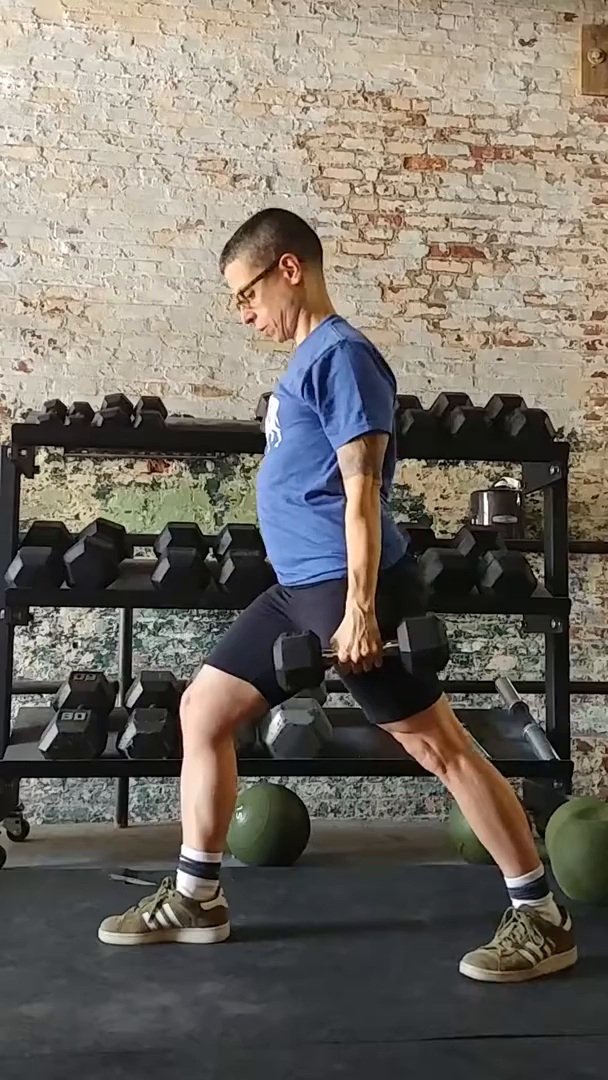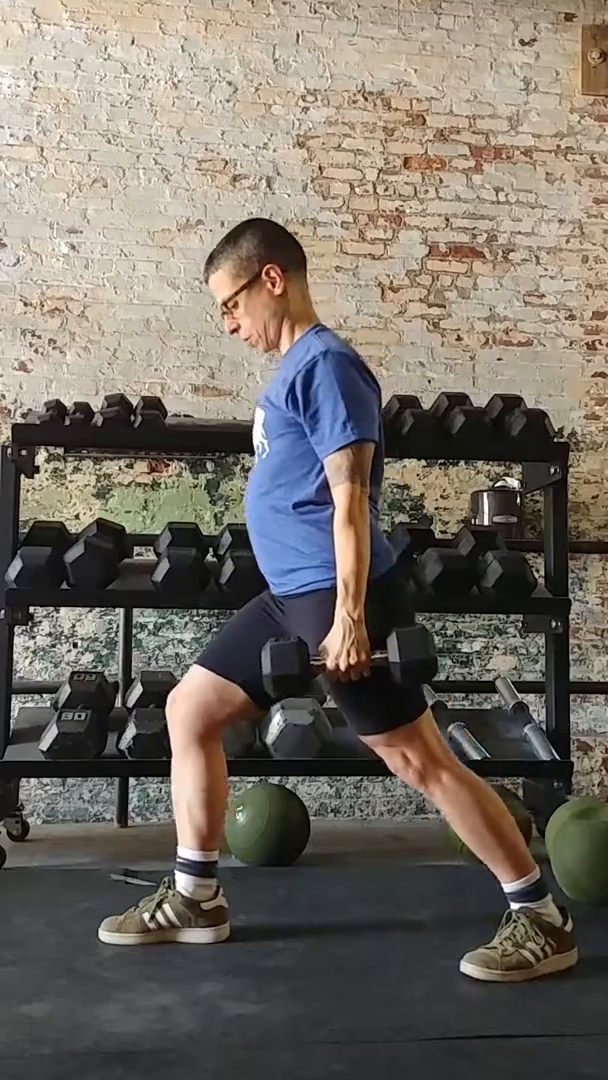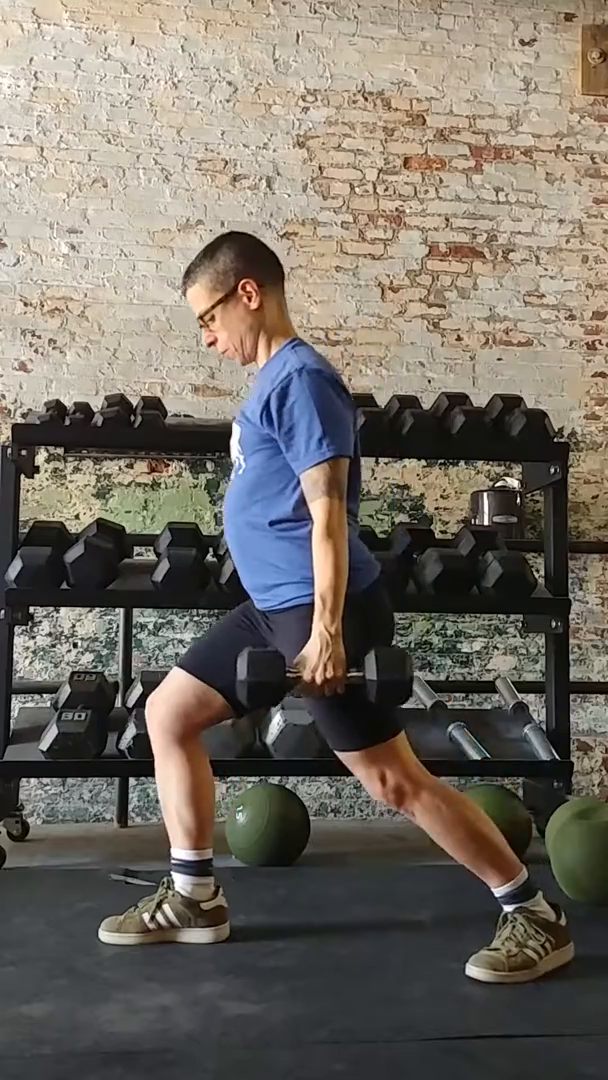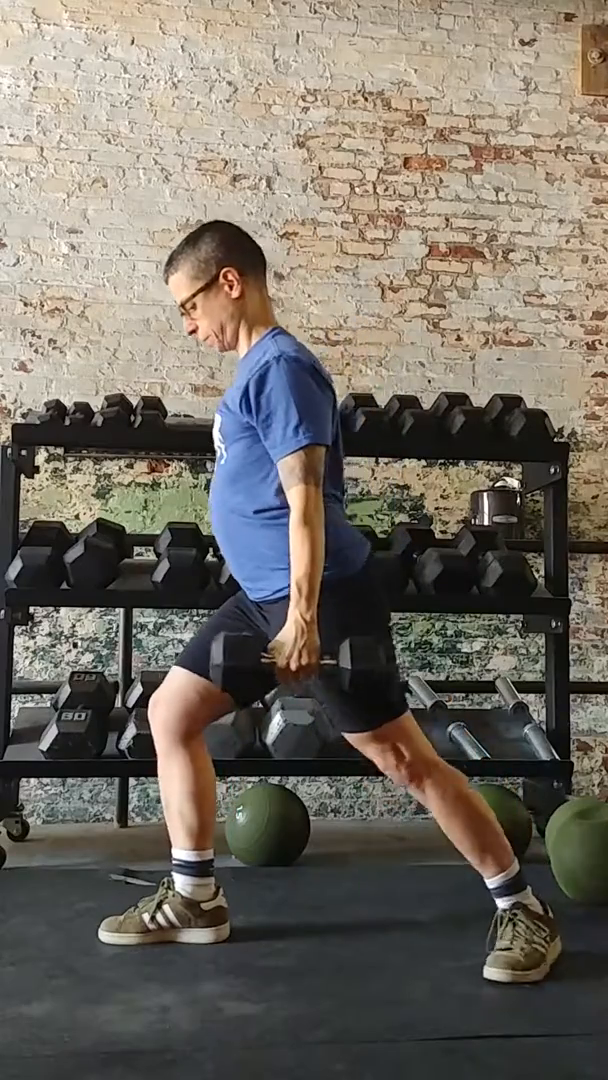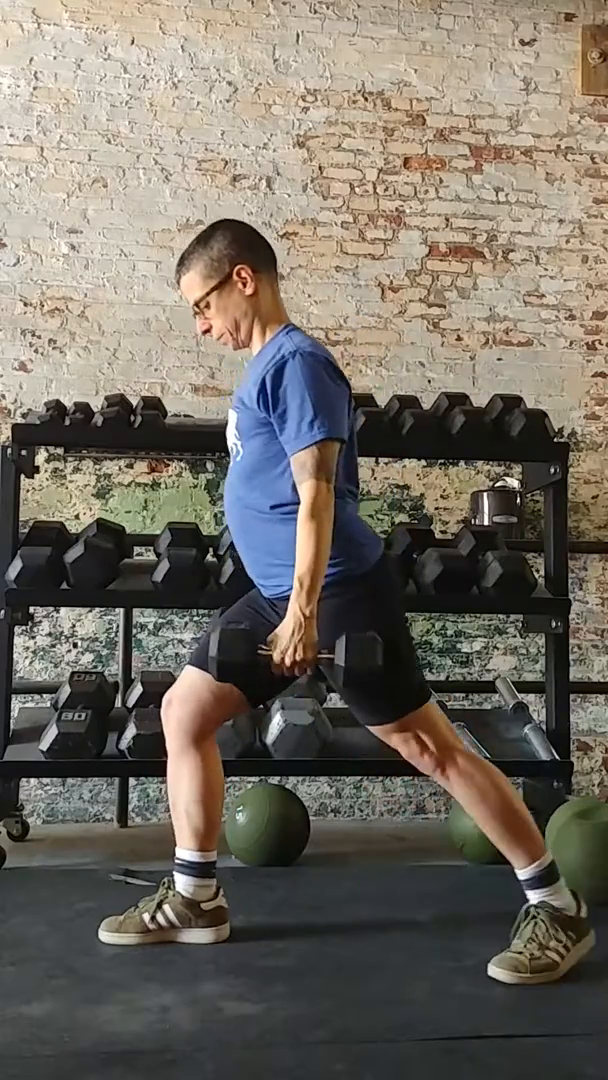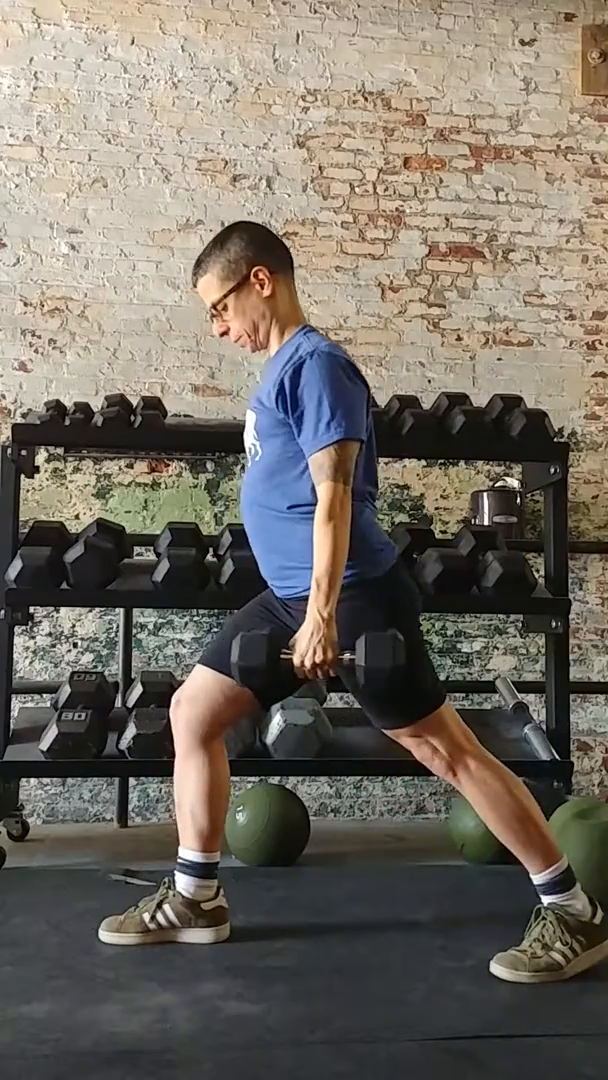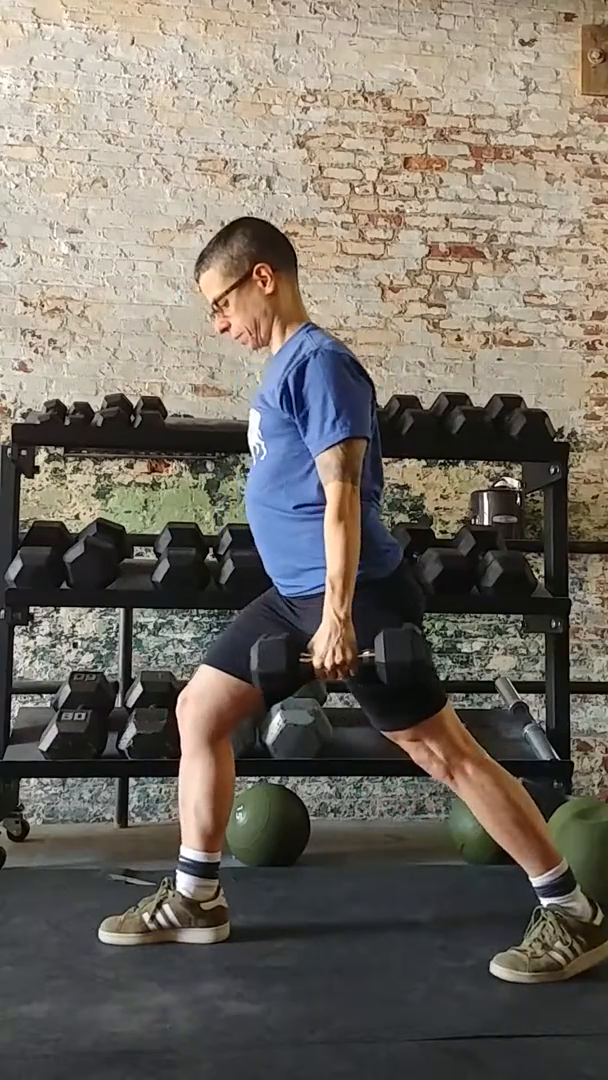
dt=0.2s
person 1, frame 1
left shoulder: (342, 354)
right shoulder: (308, 360)
left elbow: (363, 492)
left wrist: (360, 608)
left hip: (347, 588)
right hip: (299, 586)
left knee: (440, 745)
right knee: (201, 711)
left ankle: (542, 917)
right ankle: (195, 898)
person 1, frame 2
left shoulder: (325, 363)
right shoulder: (295, 368)
left elbow: (350, 499)
left wrist: (350, 616)
left hip: (335, 596)
right hip: (290, 594)
left knee: (420, 760)
right knee: (189, 712)
left ankle: (542, 918)
right ankle: (194, 897)
person 1, frame 3
left shoulder: (301, 379)
right shoulder: (273, 381)
left elbow: (329, 514)
left wrist: (326, 631)
left hip: (319, 608)
right hip: (272, 606)
left knee: (395, 781)
right knee: (167, 713)
left ankle: (535, 917)
right ankle: (193, 898)
person 1, frame 4
left shoulder: (280, 367)
right shoulder: (255, 369)
left elbow: (307, 501)
left wrist: (303, 619)
left hip: (322, 595)
right hip: (263, 595)
left knee: (404, 758)
right knee: (169, 712)
left ankle: (523, 910)
right ankle: (193, 897)
person 1, frame 5
left shoulder: (296, 362)
right shoulder: (266, 368)
left elbow: (317, 497)
left wrist: (304, 612)
left hip: (337, 590)
right hip: (276, 590)
left knee: (430, 747)
right knee: (182, 712)
left ankle: (555, 906)
right ankle: (194, 898)
person 1, frame 6
left shoulder: (314, 363)
right shoulder: (283, 368)
left elbow: (335, 498)
left wrist: (323, 613)
left hip: (351, 593)
right hip: (290, 590)
left knee: (447, 750)
right knee: (191, 712)
right ankle: (195, 897)
person 1, frame 7
left shoulder: (319, 361)
right shoulder: (286, 365)
left elbow: (342, 498)
left wrist: (340, 614)
left hip: (353, 594)
right hip: (294, 591)
left knee: (445, 753)
right knee: (198, 710)
right ankle: (195, 898)
